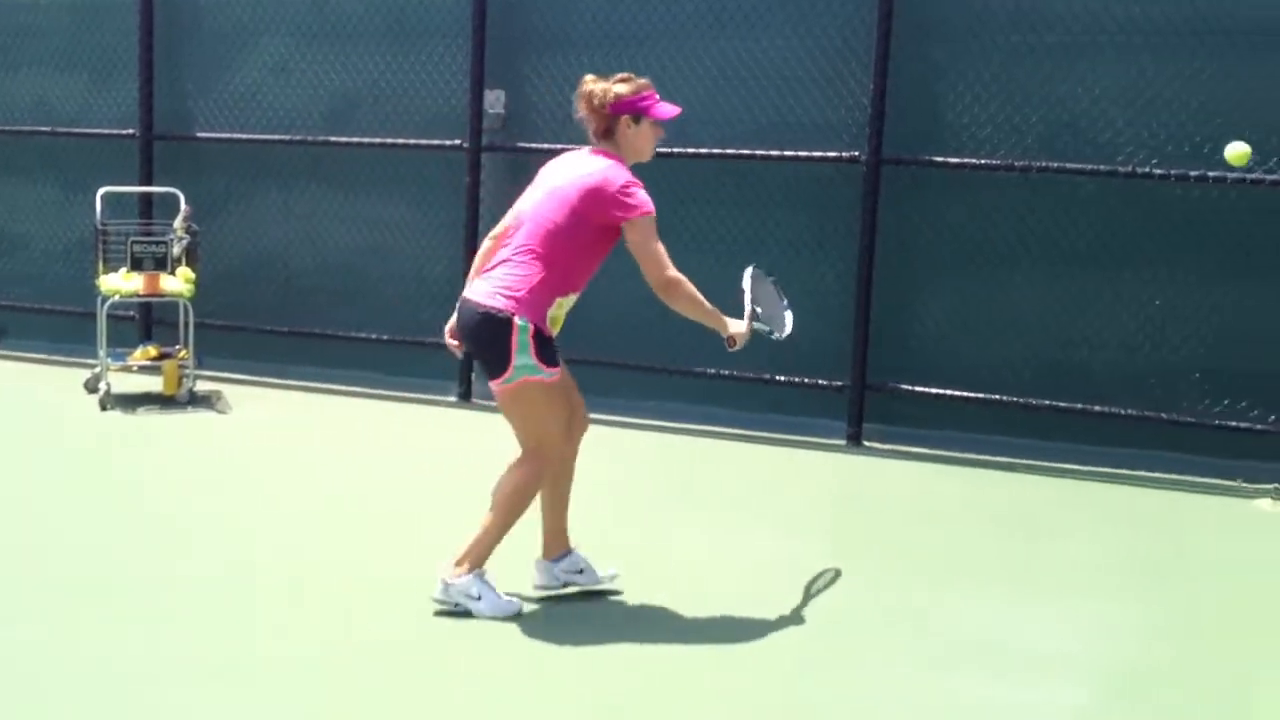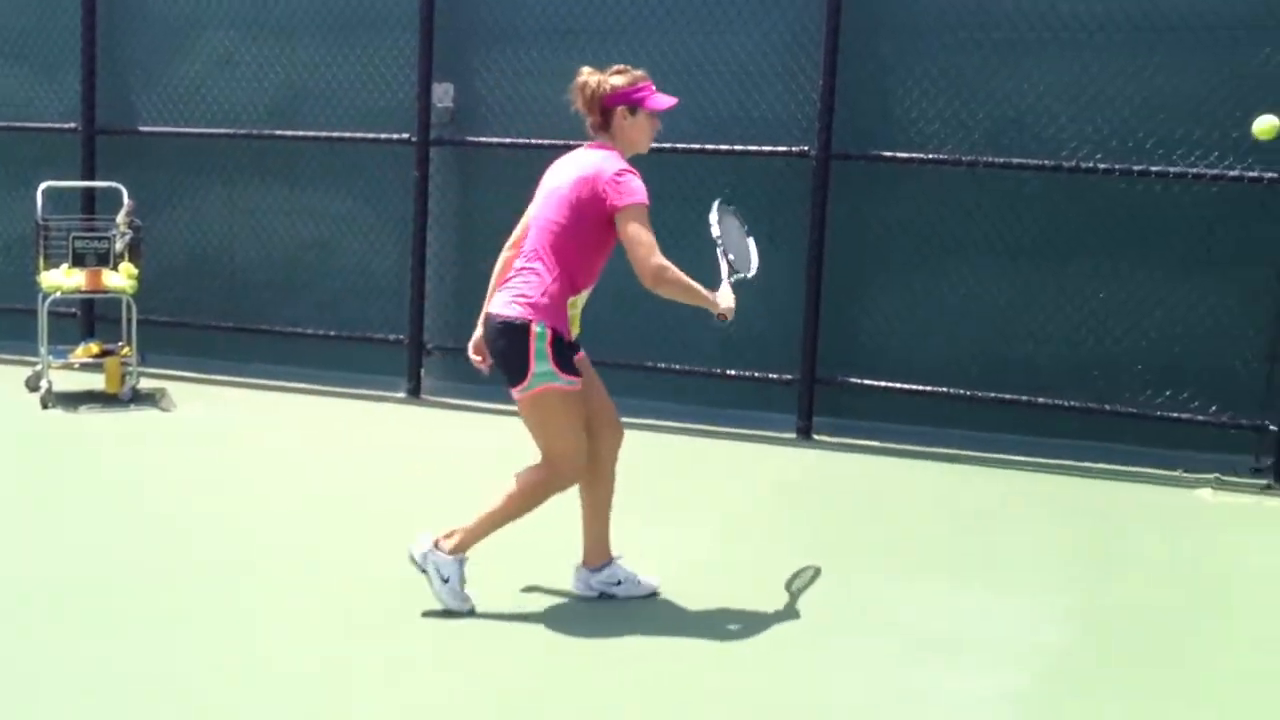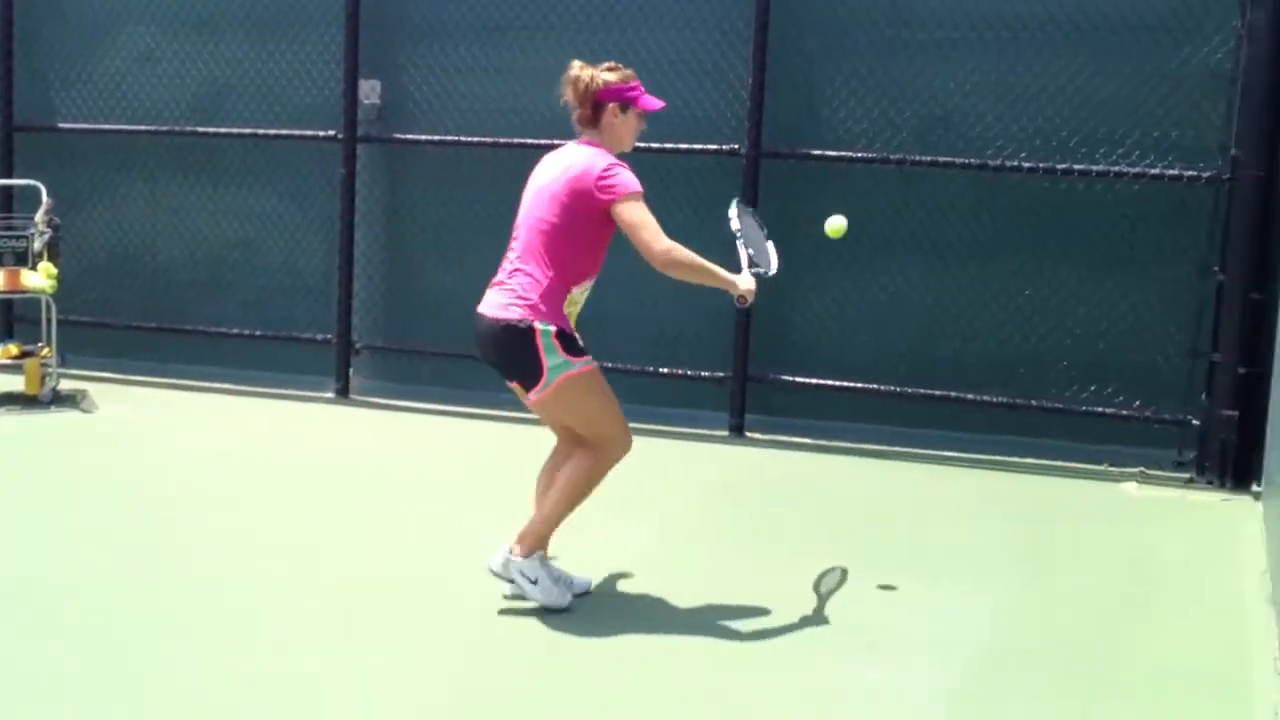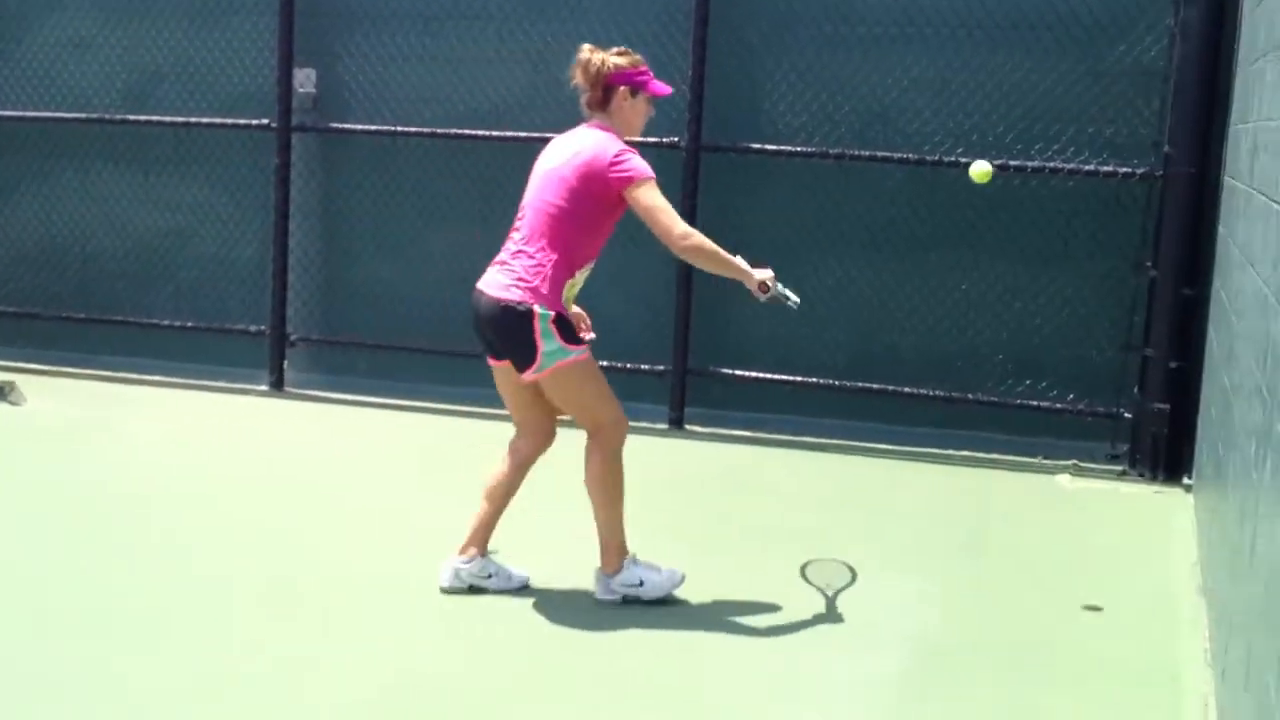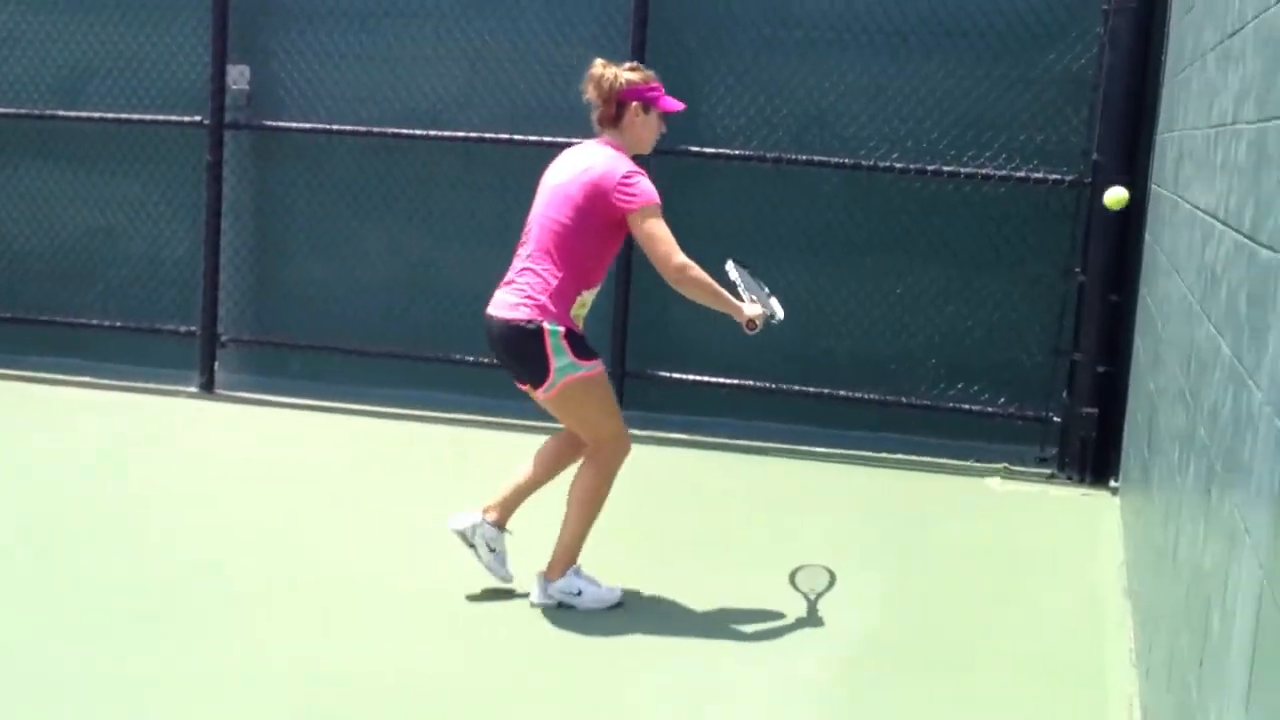
dt=0.2s
person 1, frame 1
left shoulder: (564, 165)
right shoulder: (622, 188)
left elbow: (498, 236)
right elbow: (665, 283)
left wrist: (469, 310)
right wrist: (725, 325)
left hip: (485, 310)
right hip: (510, 325)
left knee: (569, 423)
right knee: (546, 452)
left ankle: (556, 557)
right ankle: (463, 575)
person 1, frame 2
left shoulder: (569, 164)
right shoulder: (617, 175)
left elbow: (513, 248)
right elbow: (653, 272)
left wrist: (485, 324)
right wrist: (714, 300)
left hip: (524, 324)
right hip: (533, 332)
left knee: (605, 432)
right knee: (568, 465)
left ankle: (596, 567)
right ankle: (447, 548)
person 1, frame 3
left shoulder: (556, 161)
right shoulder: (605, 171)
right elbow: (664, 255)
right wrist: (733, 281)
left hip: (501, 321)
right hip: (529, 331)
left knee: (578, 440)
right knee: (611, 440)
left ankle: (530, 561)
right ankle: (524, 550)
person 1, frame 4
left shoulder: (565, 144)
right shoulder: (617, 157)
right elbow: (680, 240)
left wrist: (562, 302)
right wrist: (746, 273)
left hip: (496, 302)
right hip: (527, 315)
left knee: (535, 433)
right knee: (608, 428)
left ankle: (470, 557)
right ankle: (616, 567)
person 1, frame 5
left shoulder: (571, 159)
right shoulder: (623, 175)
right elbow: (676, 269)
right wrist: (737, 307)
left hip: (509, 318)
right hip: (539, 330)
left knee: (588, 433)
right knee: (610, 444)
left ankle: (489, 518)
right ankle: (559, 576)
